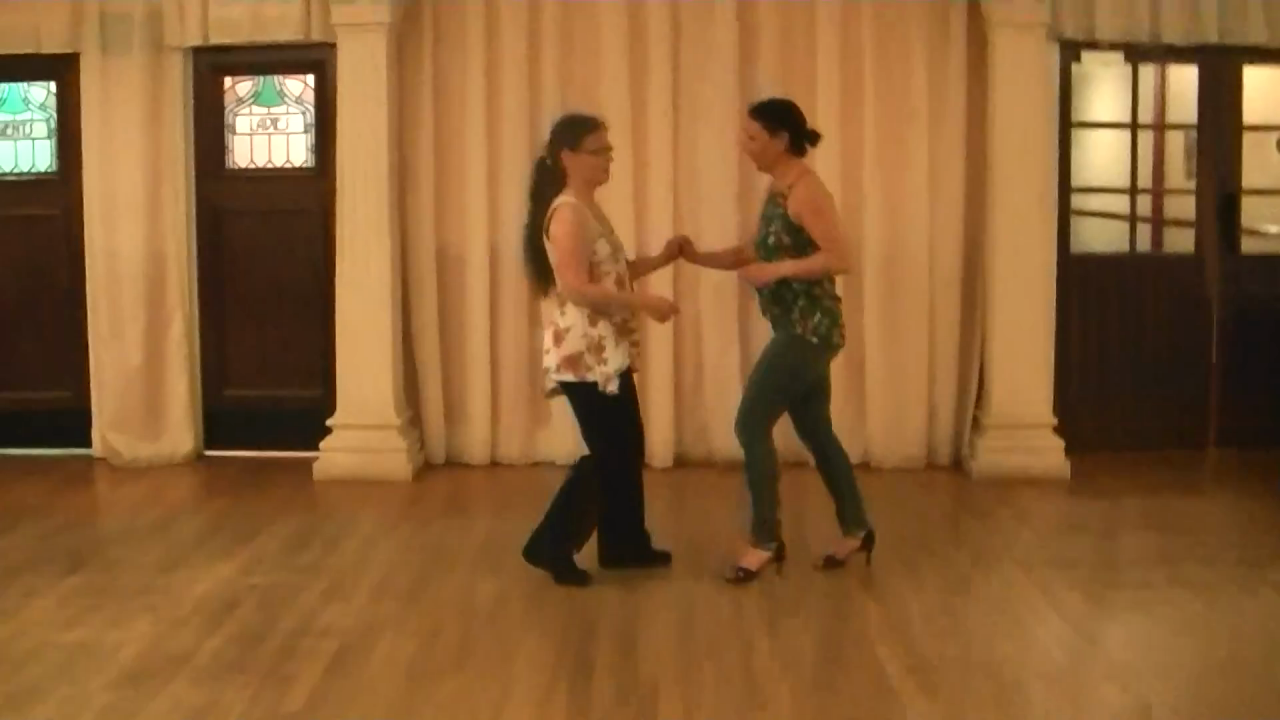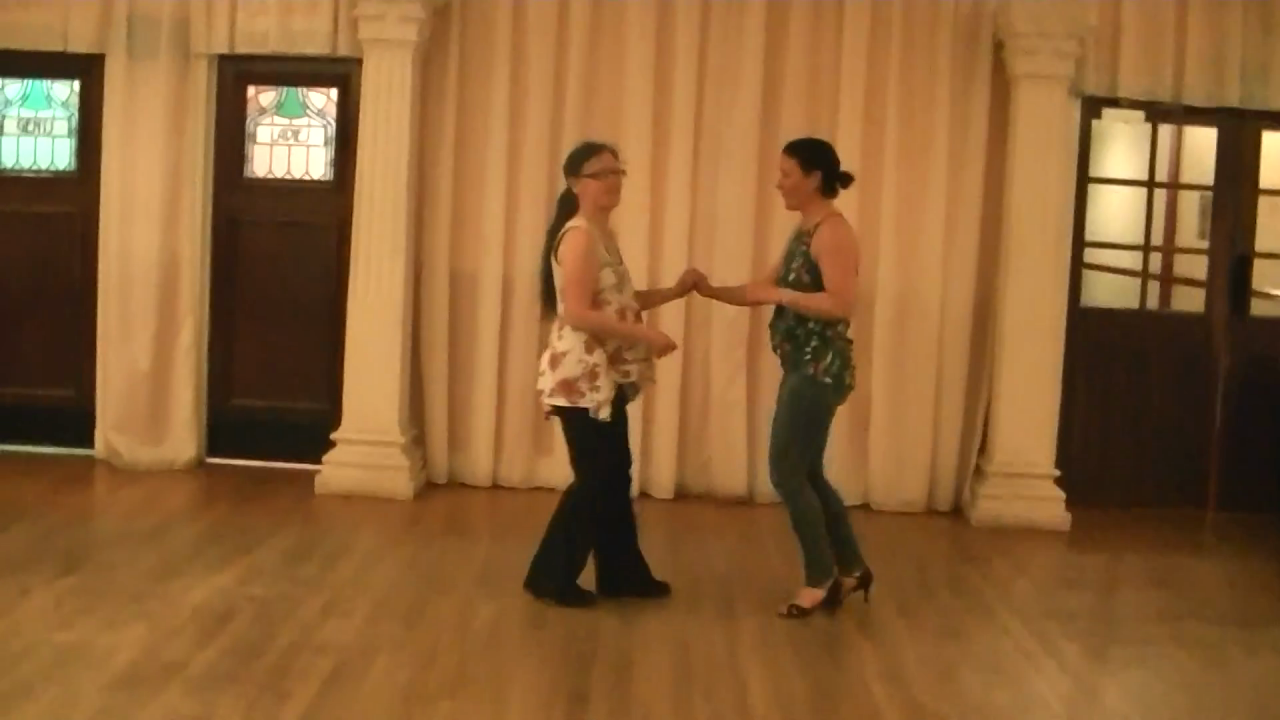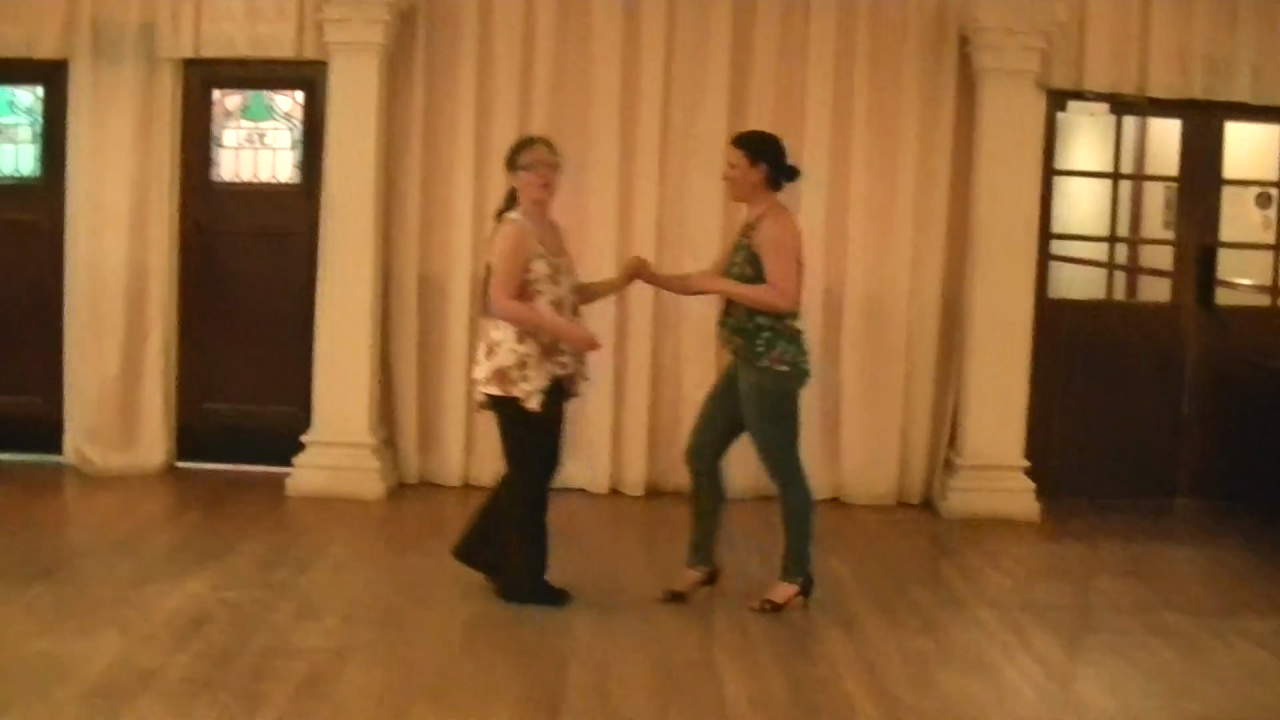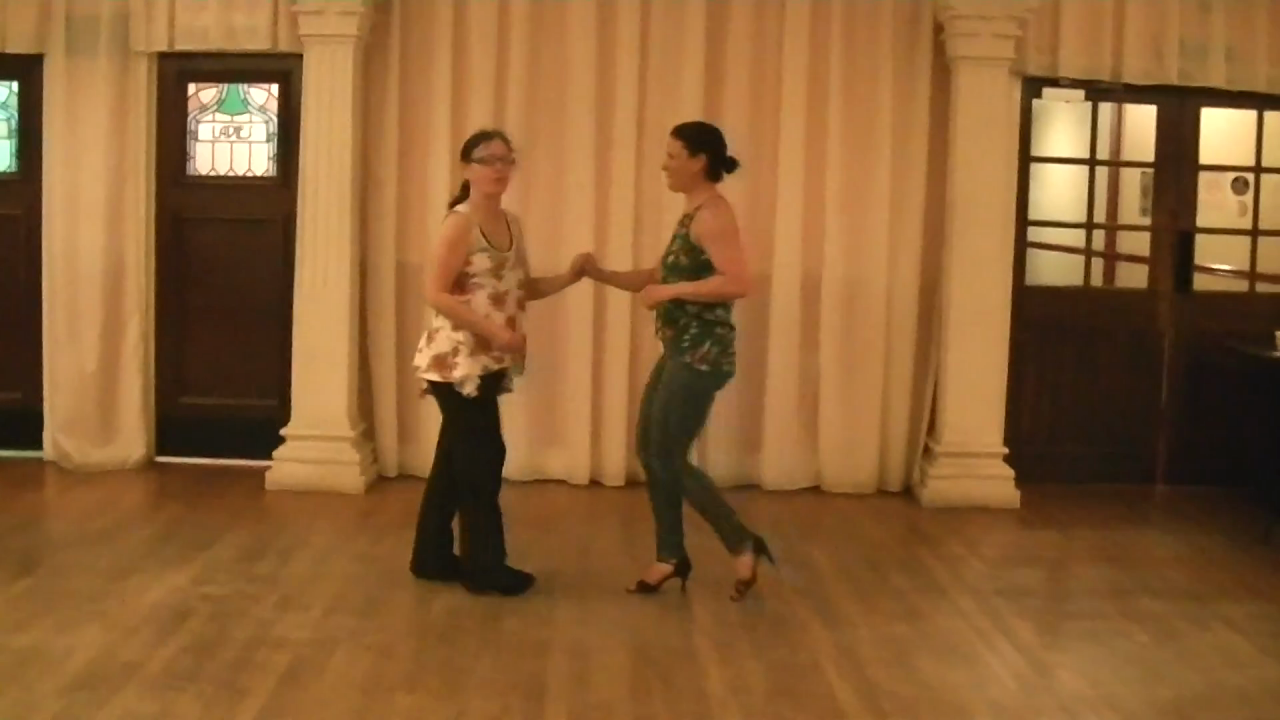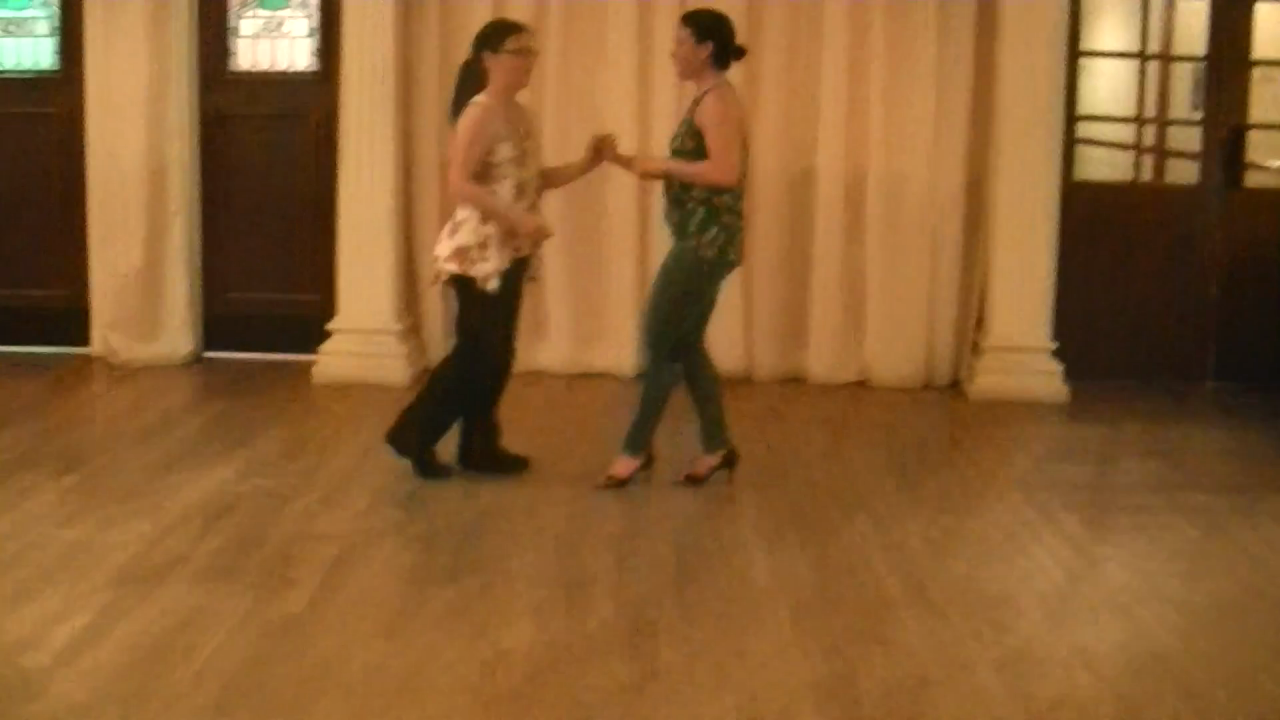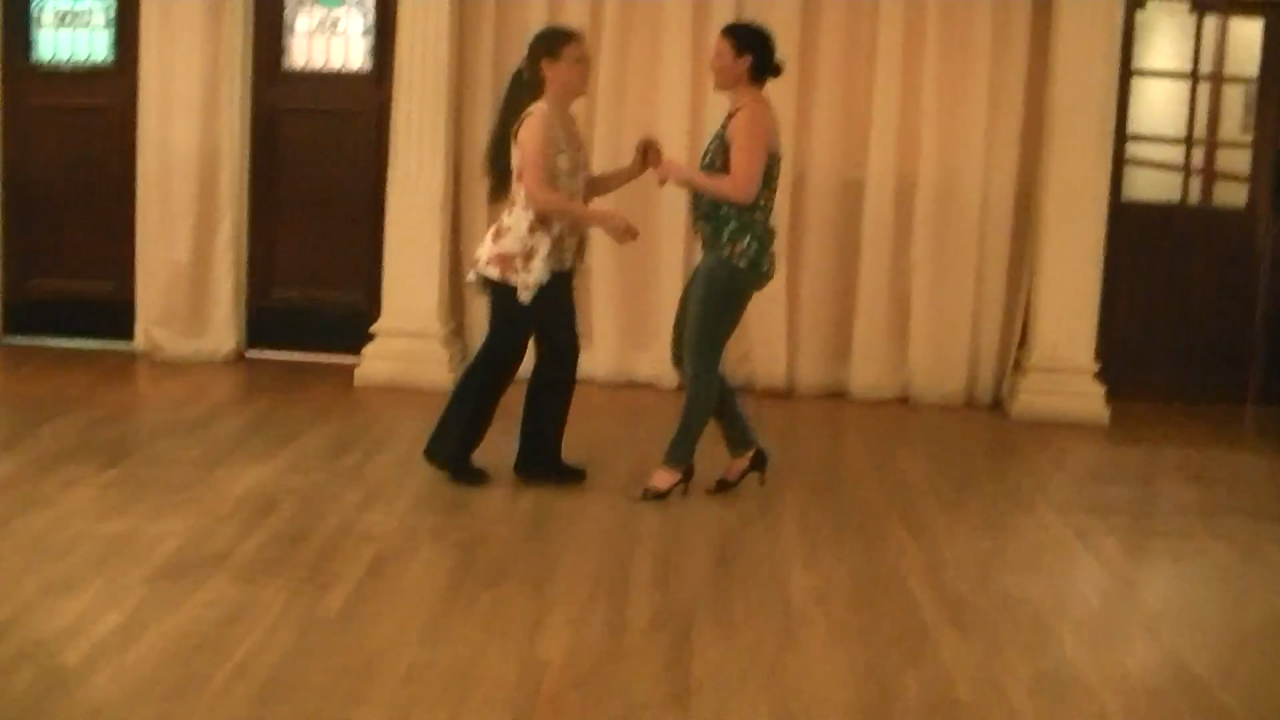
dt=0.3s
person 1, frame 1
left shoulder: (806, 190)
right shoulder: (778, 190)
left elbow: (839, 258)
right elbow: (752, 254)
left wrist: (776, 270)
right wrist: (696, 257)
left hip: (808, 328)
right hip: (796, 328)
left knee: (751, 425)
right knee: (815, 431)
left ankle: (766, 539)
right ankle: (855, 530)
person 1, frame 2
left shoulder: (833, 232)
right shoulder: (804, 231)
left elbow: (840, 306)
right elbow: (766, 290)
left wrist: (777, 294)
right wrist: (711, 291)
left hip: (820, 371)
right hip: (802, 369)
left knee: (788, 475)
right knee: (804, 473)
left ankle: (821, 579)
right ankle: (848, 567)
person 1, frame 3
left shoulder: (777, 225)
right shoulder: (752, 223)
left elbow: (784, 298)
right elbow: (713, 279)
left wrist: (719, 284)
right wrist: (654, 279)
left hip: (774, 364)
right hip: (747, 362)
left knee: (783, 470)
right knee: (700, 455)
left ankle: (796, 575)
right ankle: (701, 562)
person 1, frame 4
left shoulder: (714, 215)
right shoulder: (695, 214)
left elbow: (738, 282)
right elbow: (662, 276)
left wrist: (670, 291)
right wrist: (603, 275)
left hip: (702, 354)
right hip: (682, 351)
left knee: (666, 456)
right knee: (654, 452)
left ankle: (742, 545)
right ankle: (672, 556)
person 1, frame 5
left shoulder: (718, 101)
right shoulder: (707, 100)
left elbow: (726, 173)
left wrist: (662, 164)
right wrist: (625, 160)
left hip: (707, 240)
right hip: (698, 239)
left knee: (660, 343)
right knee: (684, 344)
left ankle: (636, 451)
right ankle: (716, 446)
person 1, frame 6
left shoulder: (752, 116)
right shoulder: (742, 114)
left elbow: (742, 190)
left wrist: (683, 173)
right wrist: (667, 166)
left hip: (739, 255)
right hip: (723, 253)
left knee: (698, 360)
right knee: (687, 355)
left ankle: (677, 462)
right ankle: (745, 448)
person 2, frame 1
left shoulder: (587, 209)
right shoulder: (568, 214)
right elbow: (577, 288)
left wrist: (662, 258)
right wrist: (645, 303)
left hip: (605, 350)
right hip: (584, 354)
left knee: (627, 446)
right knee: (608, 451)
left ankle: (626, 543)
right ankle: (550, 547)
person 2, frame 2
left shoulder: (603, 235)
right shoulder: (578, 236)
right elbow: (579, 313)
left wrist: (673, 292)
right wrist: (644, 336)
left hip: (605, 376)
right hip: (580, 376)
left knee: (614, 473)
right knee: (595, 477)
left ankle: (623, 575)
right ankle: (550, 576)
person 2, frame 3
left shoulder: (553, 229)
right shoulder: (513, 230)
left elbow: (562, 294)
right elbow: (502, 303)
left wrist: (619, 281)
right wrist: (567, 331)
left hip: (548, 368)
right hip: (515, 368)
left knee: (539, 464)
right knee: (530, 469)
left ankle: (482, 546)
right ankle: (522, 579)
person 2, frame 4
left shoulder: (511, 222)
right shoulder: (459, 224)
left elbow: (520, 287)
right elbow: (436, 293)
left wrist: (566, 278)
right wrist: (489, 328)
left hip: (489, 361)
right hip: (456, 358)
left knee: (460, 454)
right knee: (484, 455)
left ankle: (432, 554)
right ankle: (486, 564)
person 2, frame 5
left shoulder: (520, 114)
right shoulder: (479, 114)
left elbow: (532, 179)
right elbow: (460, 184)
left wrist: (583, 165)
right wrist: (517, 218)
left hip: (508, 252)
right hip: (477, 250)
left knee: (496, 349)
right knee: (480, 349)
left ankle: (481, 445)
right ankle: (414, 434)
person 2, frame 6
left shoulder: (565, 122)
right shoulder: (538, 121)
left elbow: (581, 187)
right elbow: (540, 195)
left wrist: (635, 170)
right wrist: (604, 219)
left hip: (553, 261)
right hip: (521, 258)
left knee: (561, 356)
right knee: (502, 355)
left ankle: (540, 457)
right ankle: (451, 447)
